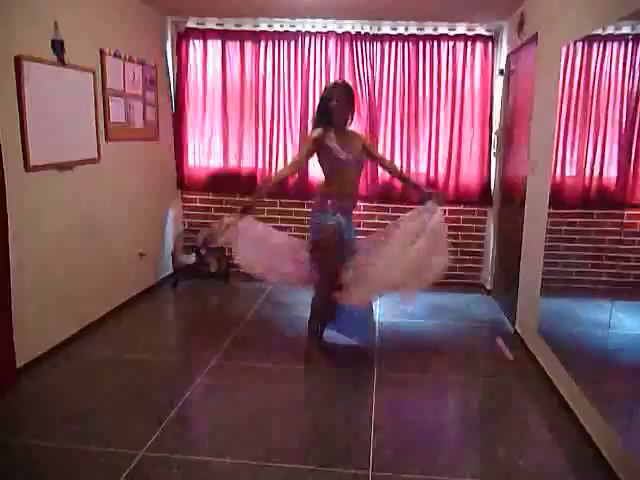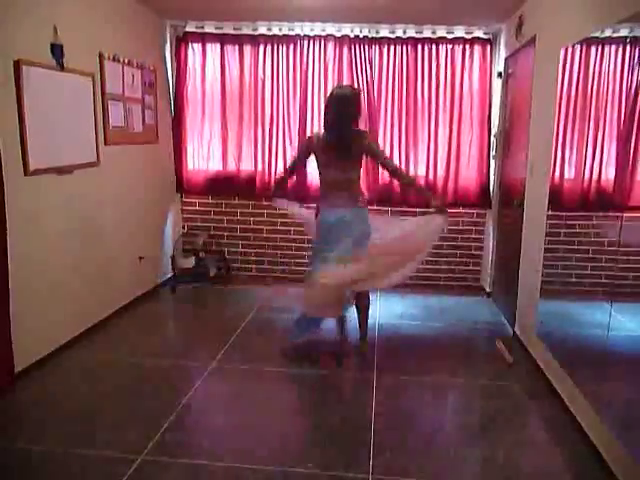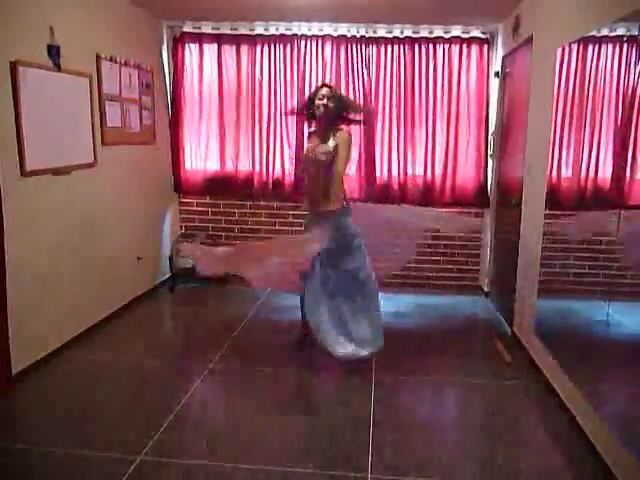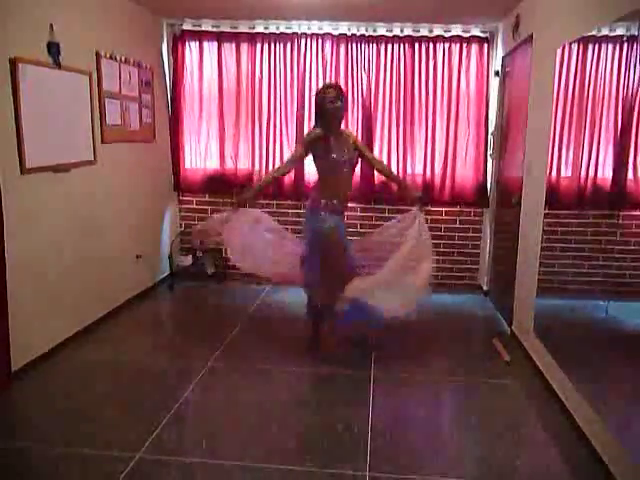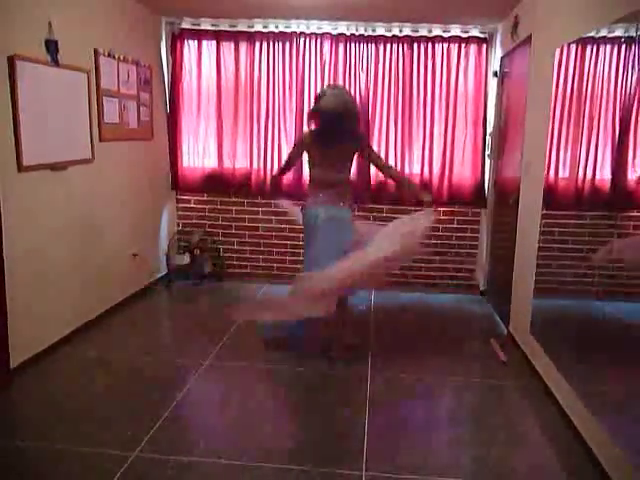
dt=0.4s
person 1, frame 1
left shoulder: (357, 138)
right shoulder: (319, 136)
left elbow: (387, 165)
right elbow: (290, 168)
left wrist: (420, 188)
right wrist: (257, 195)
left hip: (344, 216)
right hip: (327, 214)
left knee: (339, 280)
right knee: (329, 282)
left ankle: (318, 334)
right ankle: (313, 342)
person 1, frame 2
left shoulder: (315, 140)
right shoulder: (362, 138)
left elbow: (292, 170)
right elbow: (395, 170)
left wrist: (276, 189)
right wrist: (429, 196)
left hip: (328, 214)
right hip: (356, 210)
left ankle: (341, 337)
right ankle: (363, 339)
person 1, frame 3
left shoulder: (343, 135)
right shoulder: (311, 138)
left elbow: (339, 169)
left wrist: (333, 203)
left hip: (337, 216)
right hip: (315, 214)
left knee: (339, 278)
right knee: (306, 274)
left ankle: (350, 336)
right ankle: (308, 328)
person 1, frame 4
left shoulder: (349, 138)
right shoulder: (317, 134)
left elbow: (376, 163)
right elbow: (288, 165)
left wrist: (406, 187)
right wrist: (253, 190)
left hip: (335, 212)
right hip: (322, 210)
left knee: (323, 274)
right knee: (340, 273)
left ankle: (315, 333)
right ankle: (320, 334)
person 1, frame 5
left shoulder: (309, 136)
right shoulder: (356, 139)
left elbow: (288, 166)
right elbow: (387, 168)
left wrist: (273, 181)
right wrist: (419, 192)
left hip: (315, 207)
right hip: (341, 208)
left knee: (321, 274)
right ankle: (340, 336)
